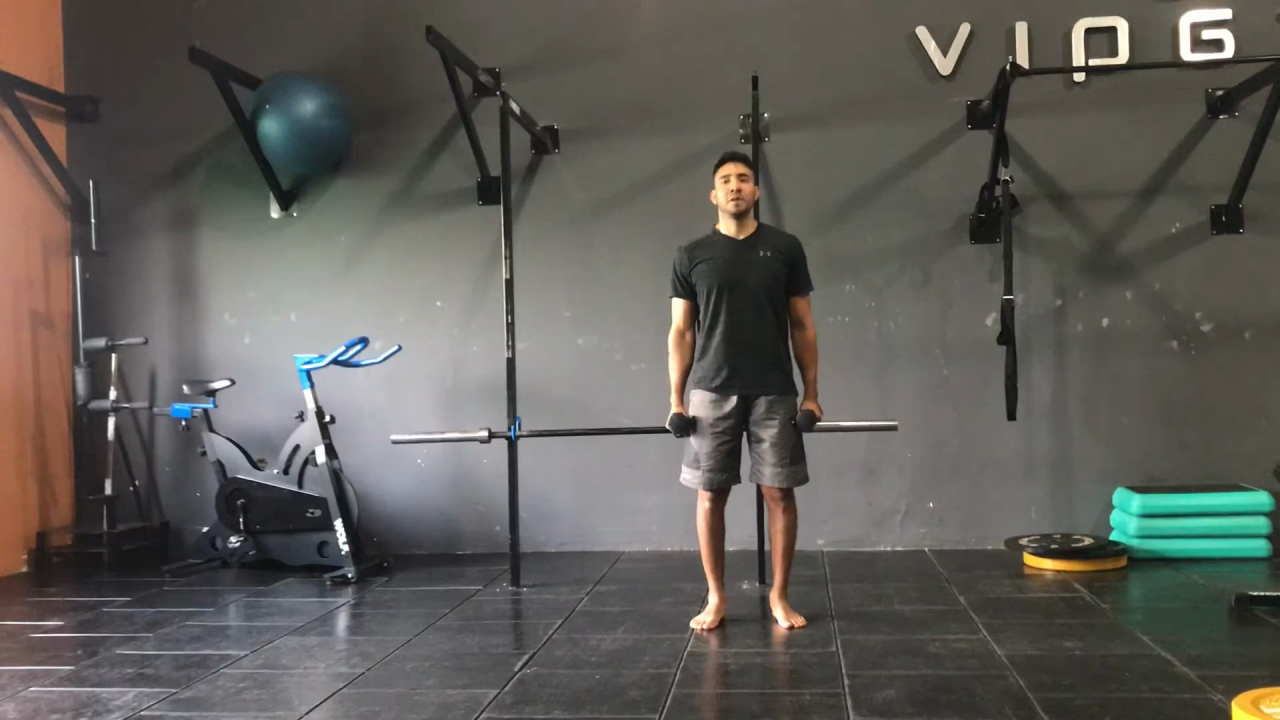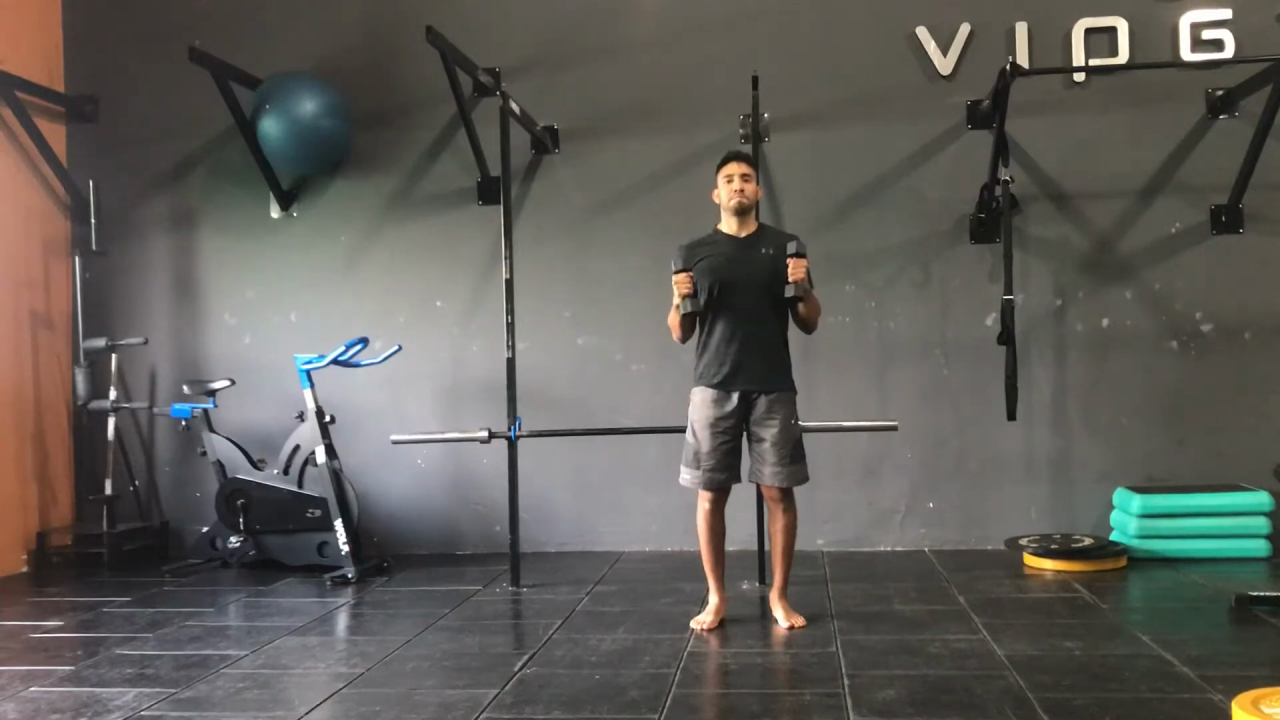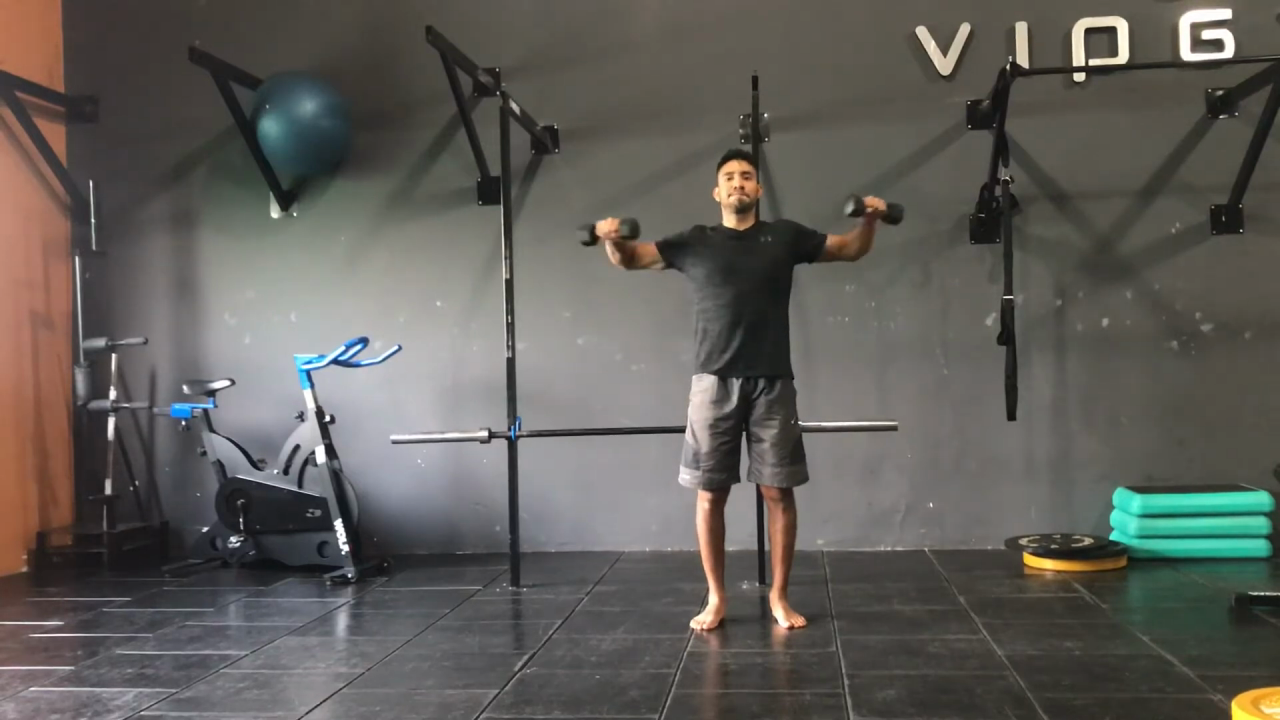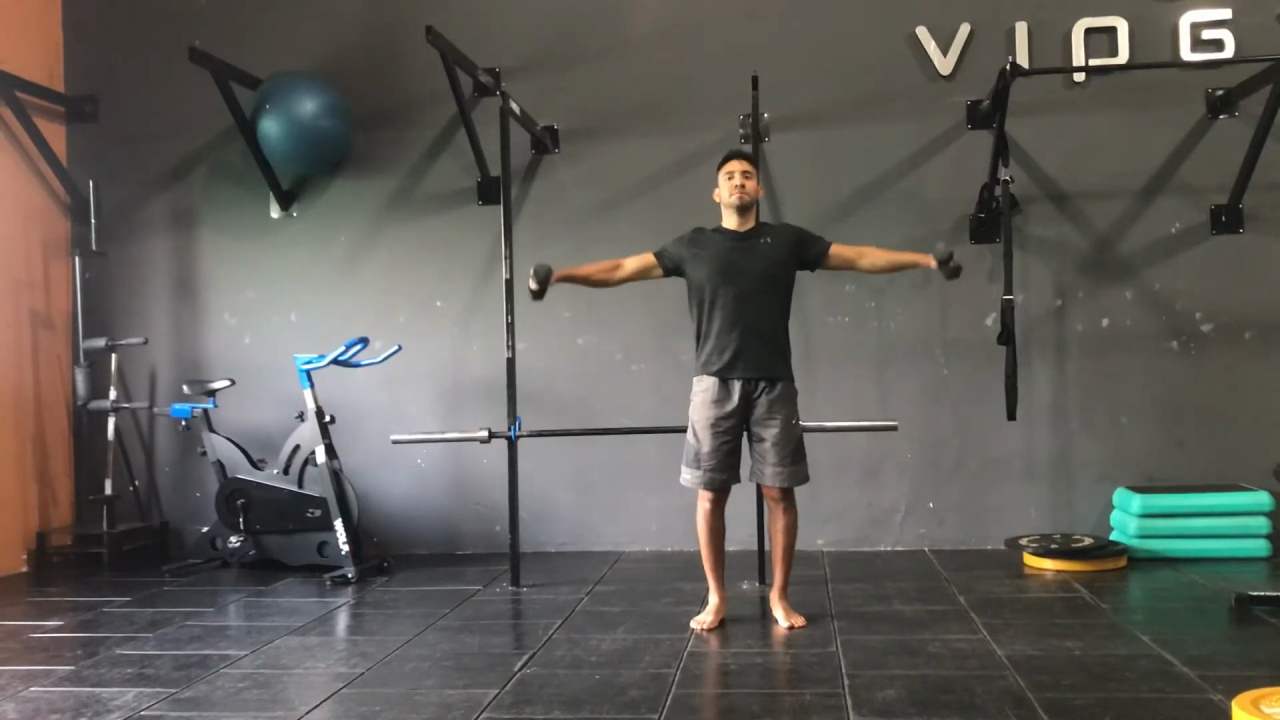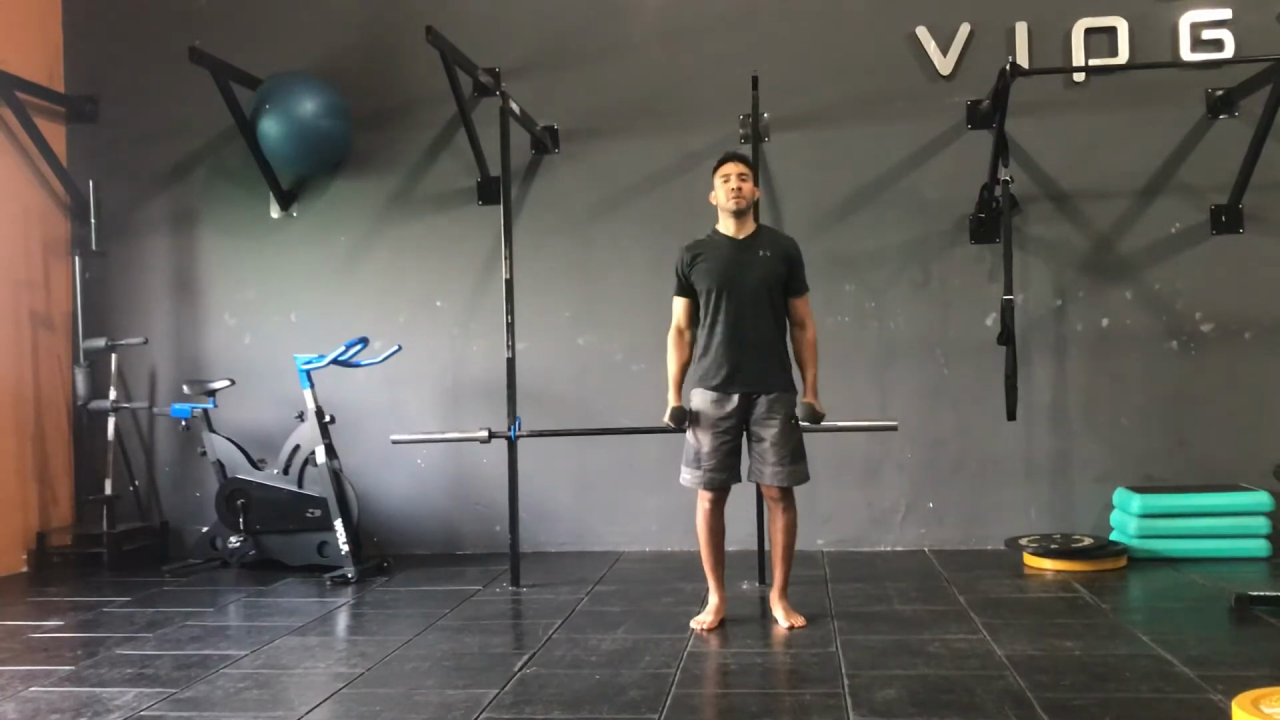
dt=1s
person 1, frame 1
left shoulder: (785, 248)
right shoulder: (692, 256)
left elbow: (802, 325)
right elbow: (681, 331)
left wrist: (810, 393)
right wrist: (676, 399)
left hip: (774, 393)
right hip: (712, 393)
left knee: (780, 493)
right knee: (710, 495)
left ankle: (779, 595)
right ankle: (716, 597)
person 1, frame 2
left shoulder: (784, 246)
right shoulder: (694, 253)
left elbow: (809, 323)
right elbow: (681, 333)
left wrist: (804, 289)
right wrist: (679, 302)
left hip: (773, 389)
right hip: (714, 388)
left knee: (779, 492)
right knee: (710, 494)
left ankle: (779, 596)
right ankle: (715, 598)
person 1, frame 3
left shoulder: (785, 236)
right shoulder: (694, 243)
left elbow: (852, 248)
right elbow: (629, 258)
left wrist: (870, 218)
right wrist: (609, 237)
left hip: (772, 383)
right hip: (714, 382)
left knee: (779, 491)
right knee: (710, 493)
left ankle: (779, 595)
right ankle: (716, 598)
person 1, frame 4
left shoulder: (786, 239)
right shoulder: (693, 245)
left elbow: (859, 258)
right elbow: (624, 269)
left wrist: (924, 261)
right wrist: (562, 275)
left hip: (773, 385)
right hip: (714, 384)
left knee: (780, 492)
right knee: (710, 494)
left ankle: (779, 596)
right ankle: (716, 598)
person 1, frame 5
left shoulder: (782, 248)
right shoulder: (694, 255)
left elbow: (802, 325)
right elbow: (681, 330)
left wrist: (810, 391)
right wrist: (675, 396)
left hip: (773, 392)
right hip: (712, 392)
left knee: (779, 493)
right knee: (710, 495)
left ankle: (779, 596)
right ankle: (715, 598)
